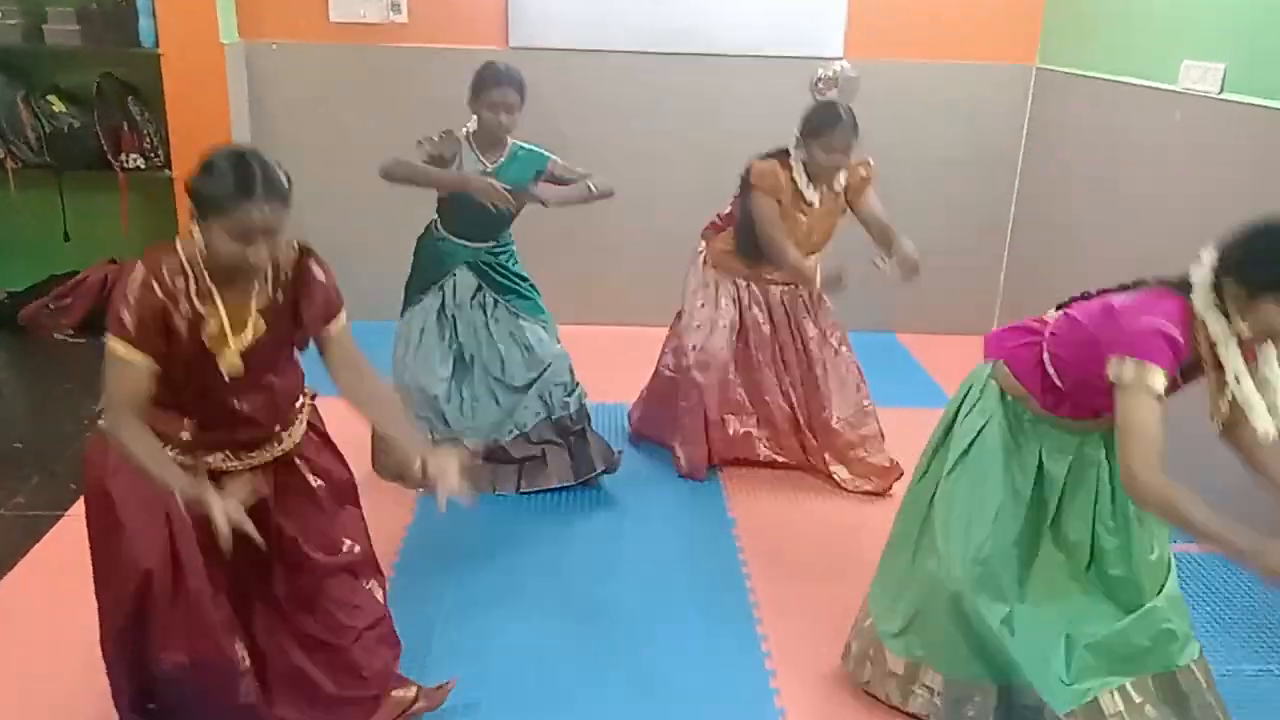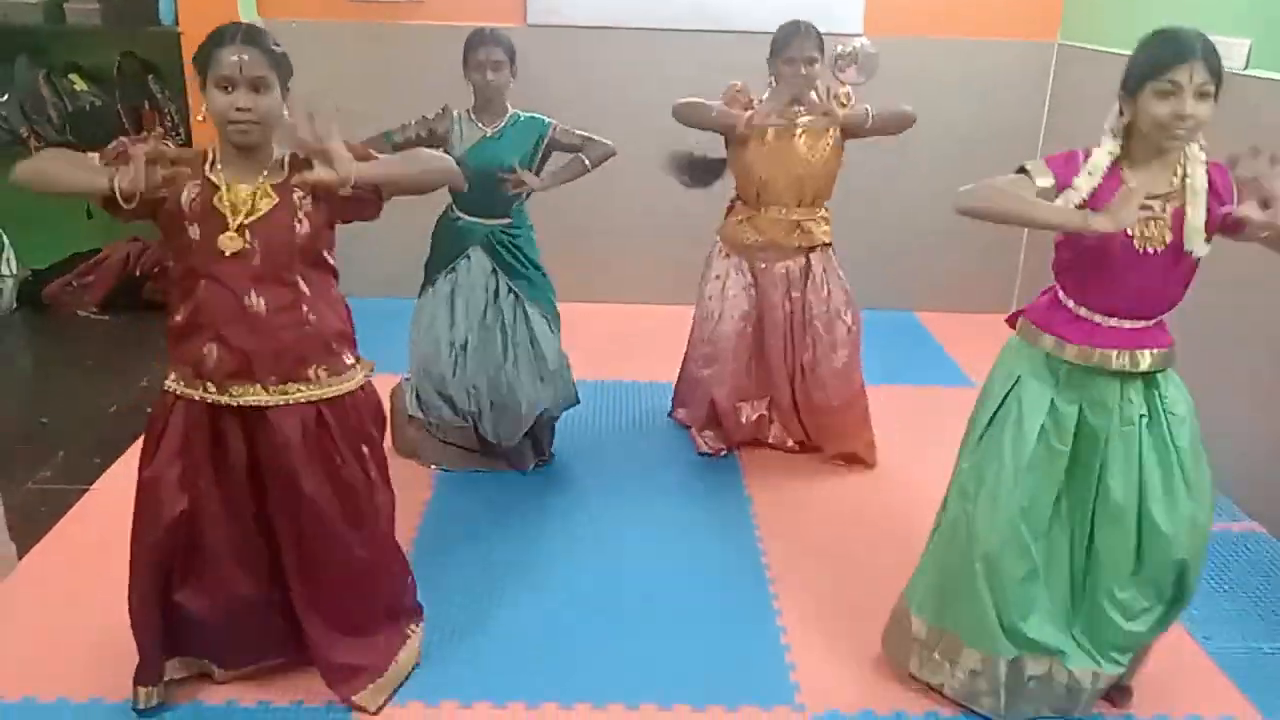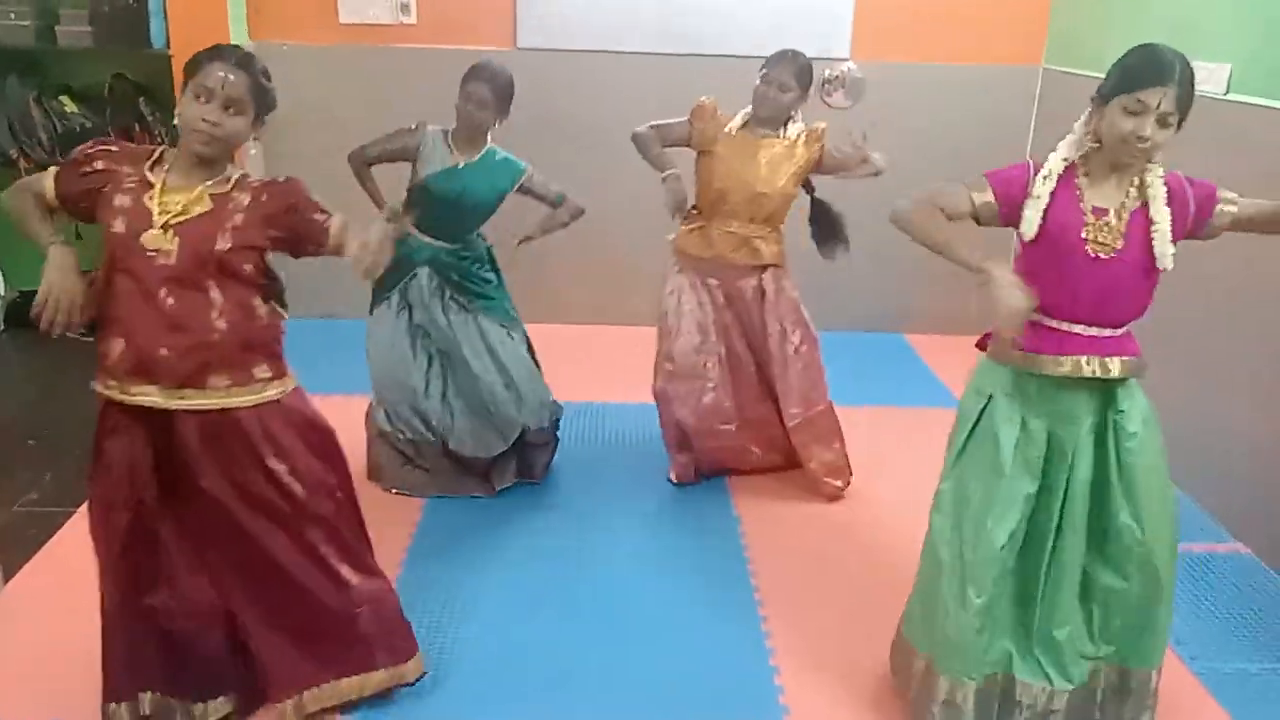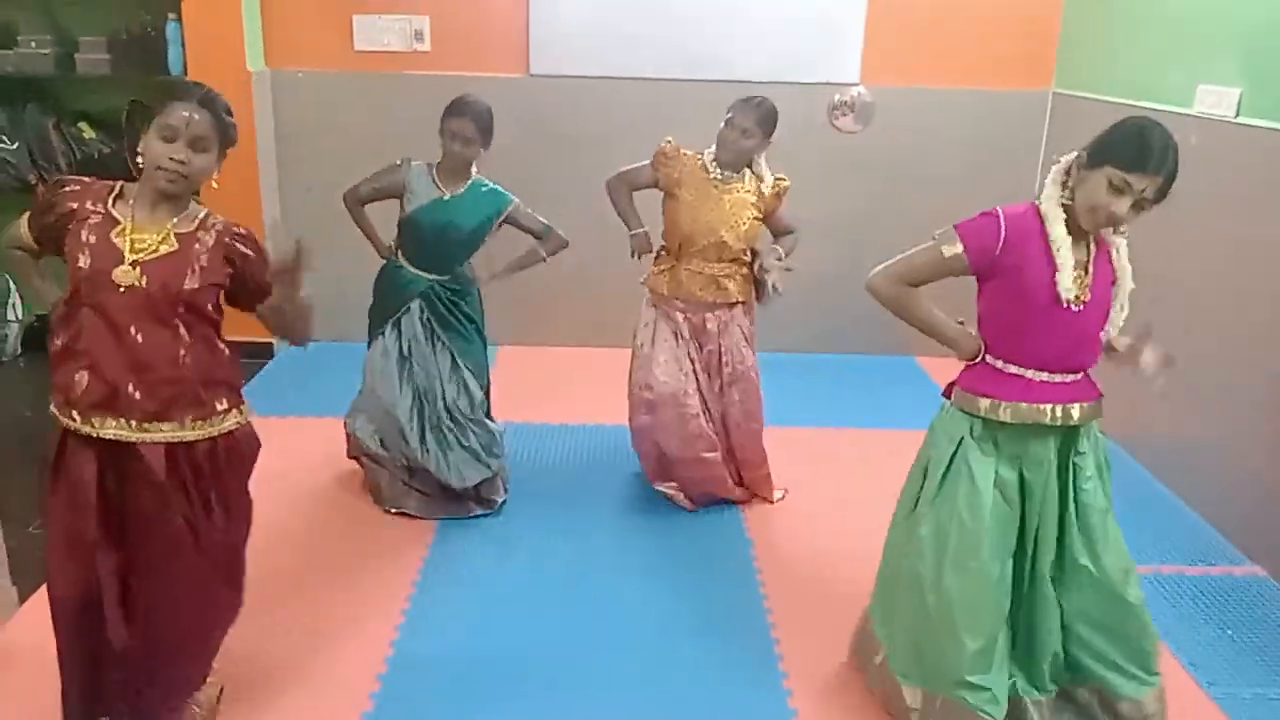
dt=0.4s
person 1, frame 1
left shoulder: (302, 272)
right shoulder: (153, 287)
left elbow: (354, 370)
right elbow: (122, 421)
left wrist: (417, 450)
right wrist: (194, 493)
left hip: (276, 442)
right hip: (165, 452)
left knee: (326, 566)
right knee: (158, 592)
person 1, frame 2
left shoulder: (315, 173)
right shoulder: (174, 178)
left elbow: (444, 171)
right elbow: (30, 175)
left wrist: (349, 173)
right wrist: (119, 181)
left hip: (320, 401)
right hip: (208, 407)
left knee: (341, 537)
right knee: (185, 537)
left ankle: (368, 643)
right ankle: (194, 651)
person 1, frame 3
left shoulder: (266, 200)
right shoulder: (112, 169)
left elbow: (344, 244)
left wrist: (367, 249)
right wrist: (59, 260)
left hip: (244, 409)
right hip: (140, 413)
left knee: (298, 545)
right knee: (147, 561)
left ankle: (346, 666)
person 1, frame 4
left shoulder: (227, 246)
right shoulder: (76, 205)
left elbow: (296, 327)
left wrist: (288, 287)
right wrist: (62, 309)
left hip: (195, 443)
right hip: (95, 437)
left knee: (183, 579)
right knee: (92, 581)
person 2, frame 1
left shoulder: (1221, 331)
right shoulder: (1156, 332)
right elbow: (1141, 483)
left hip: (1091, 429)
right hip: (1017, 412)
left knee: (1129, 555)
right knee: (972, 558)
person 2, frame 2
left shoulder: (1217, 186)
right shoulder: (1083, 171)
right elbow: (971, 200)
right wrist: (1094, 223)
left hip: (1144, 387)
right hip: (1048, 373)
left knee: (1161, 540)
right knee: (1004, 521)
left ankle: (1096, 655)
right ankle: (985, 658)
person 2, frame 3
left shoulder: (1176, 199)
right shoulder: (1035, 184)
right elbow: (913, 214)
right wrist: (995, 274)
left hip: (1113, 401)
right hip: (1020, 390)
left knee: (1131, 552)
right knee: (981, 546)
person 2, frame 4
left shoulder: (1112, 255)
right shoulder: (1005, 230)
right elbow: (886, 281)
left wrist: (1135, 350)
right wrist: (961, 339)
left hip: (1071, 445)
right hip: (986, 436)
left knee: (1097, 589)
right knee: (964, 589)
person 3, frame 1
left shoulder: (852, 179)
right shoulder: (769, 177)
left elbow: (880, 227)
right elbow: (774, 244)
left wrist: (899, 248)
right wrist: (814, 275)
left hip: (794, 284)
right hip: (732, 275)
left knee: (828, 364)
right knee: (709, 361)
left ankle: (837, 450)
right ankle: (698, 447)
person 3, frame 2
left shoulder: (835, 114)
right shoulder: (746, 110)
left elbow: (904, 117)
right elbow: (682, 111)
left wrist: (853, 117)
right wrist: (741, 119)
left hip: (810, 256)
right hip: (746, 253)
left knee: (830, 346)
right knee: (725, 344)
left ankle: (829, 434)
right ankle: (720, 425)
person 3, frame 3
left shoulder: (805, 146)
right shoulder: (714, 127)
left elbow: (863, 165)
right elbow: (645, 134)
left wrist: (868, 164)
right wrist: (670, 175)
left hip: (763, 273)
right hip: (700, 268)
left knee: (788, 364)
right knee: (690, 366)
left ankle: (802, 456)
right ankle: (699, 454)
person 3, frame 4
left shoulder: (763, 190)
right shoulder: (679, 166)
left elbow: (789, 233)
right elbow: (617, 184)
left wrist: (775, 256)
right wrist: (639, 233)
left hip: (729, 310)
right hip: (671, 304)
left knee: (736, 401)
right knee: (670, 398)
left ankle: (734, 480)
right ankle: (688, 479)
person 4, frame 1
left shoulder: (530, 159)
right shoulder: (451, 146)
left elbow: (602, 186)
right elbow: (394, 170)
left wrist: (554, 196)
right wrist: (465, 183)
left hip: (497, 269)
right hip: (443, 267)
left knee: (537, 355)
right knee: (430, 368)
left ankle: (531, 446)
person 4, frame 2
left shoulder: (534, 130)
right shoulder: (448, 125)
left elbow: (605, 148)
right elbow: (377, 145)
left wrist: (543, 182)
left hip: (511, 251)
right hip: (457, 249)
left knee: (524, 350)
right knee: (441, 349)
left ankle: (517, 441)
right ankle: (451, 439)
person 4, frame 3
left shoulder: (508, 170)
right shoulder: (423, 141)
left elbow: (571, 207)
right elbow: (359, 157)
left wrist: (526, 237)
right wrist: (386, 210)
left hip: (466, 273)
right hip: (410, 269)
left knee: (500, 367)
right knee: (403, 371)
left ankle: (494, 458)
right ankle: (416, 460)
person 4, frame 4
left shoulder: (492, 200)
right shoulder: (409, 176)
left elbow: (555, 239)
right elbow: (353, 198)
left wrist: (500, 272)
right wrist: (382, 247)
left hip: (453, 305)
right hip: (400, 298)
left knee: (459, 399)
right knee: (394, 395)
left ankle: (466, 480)
right ankle: (407, 483)
